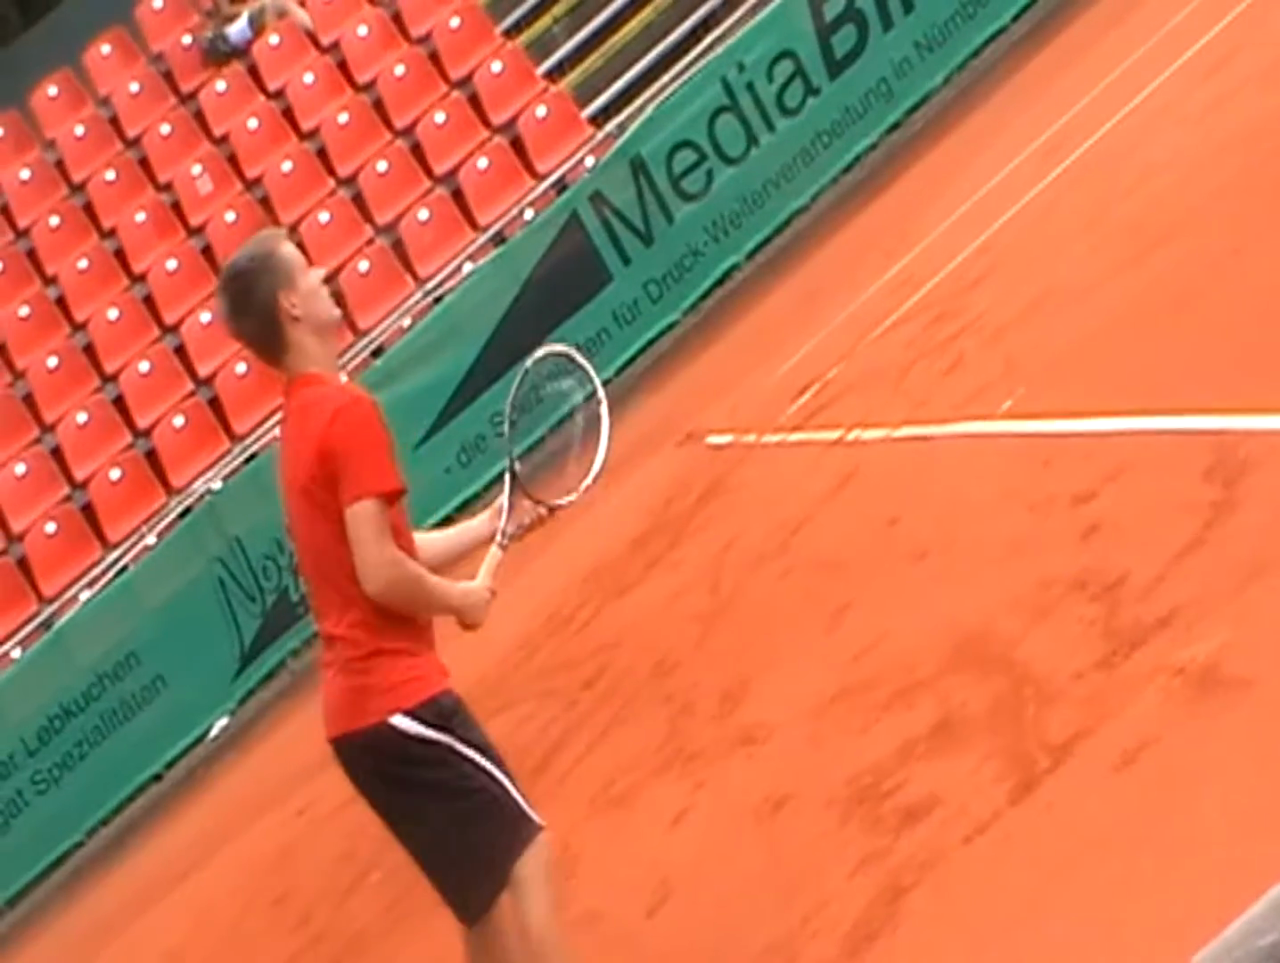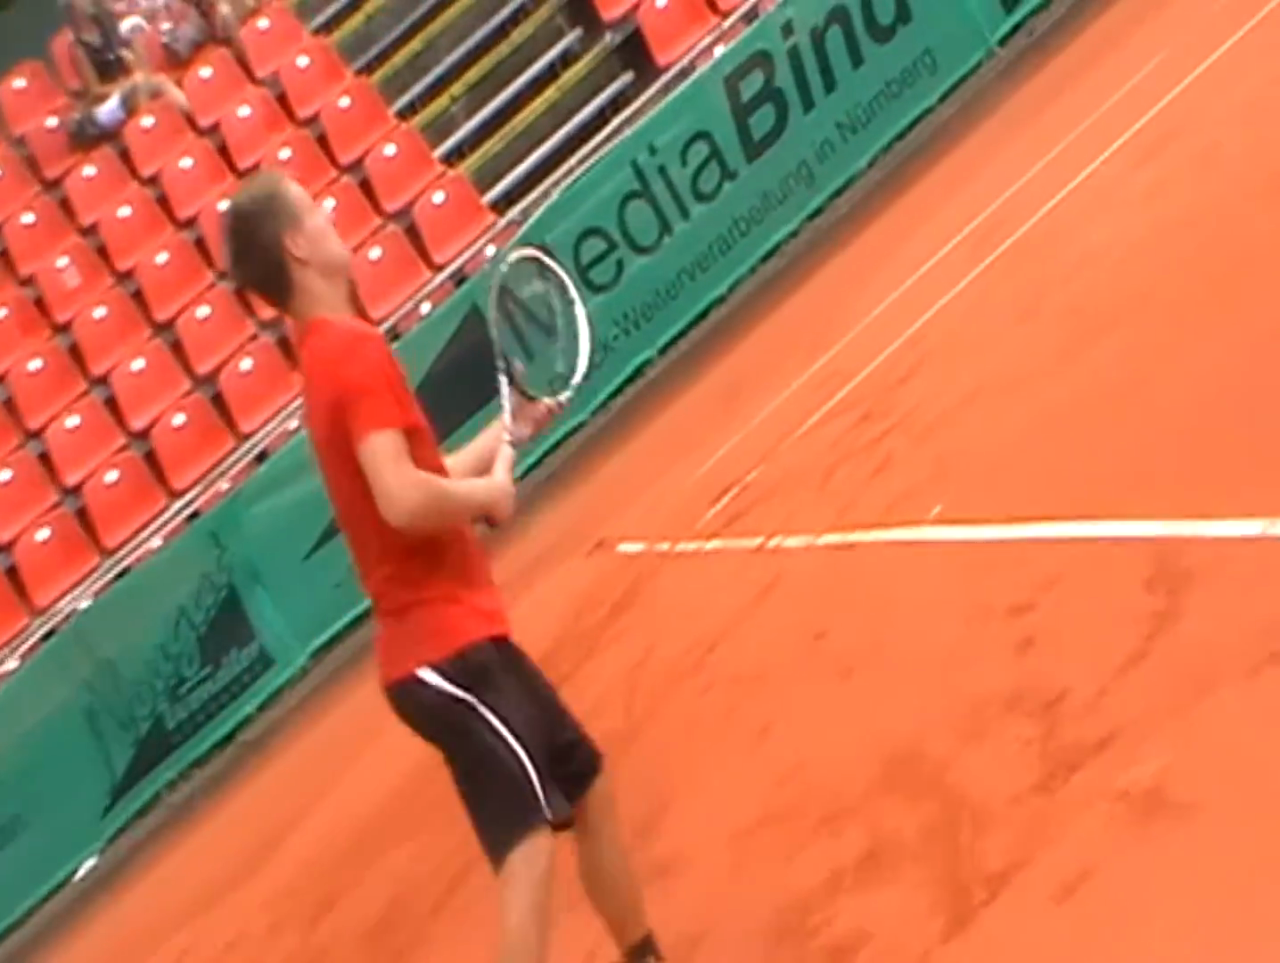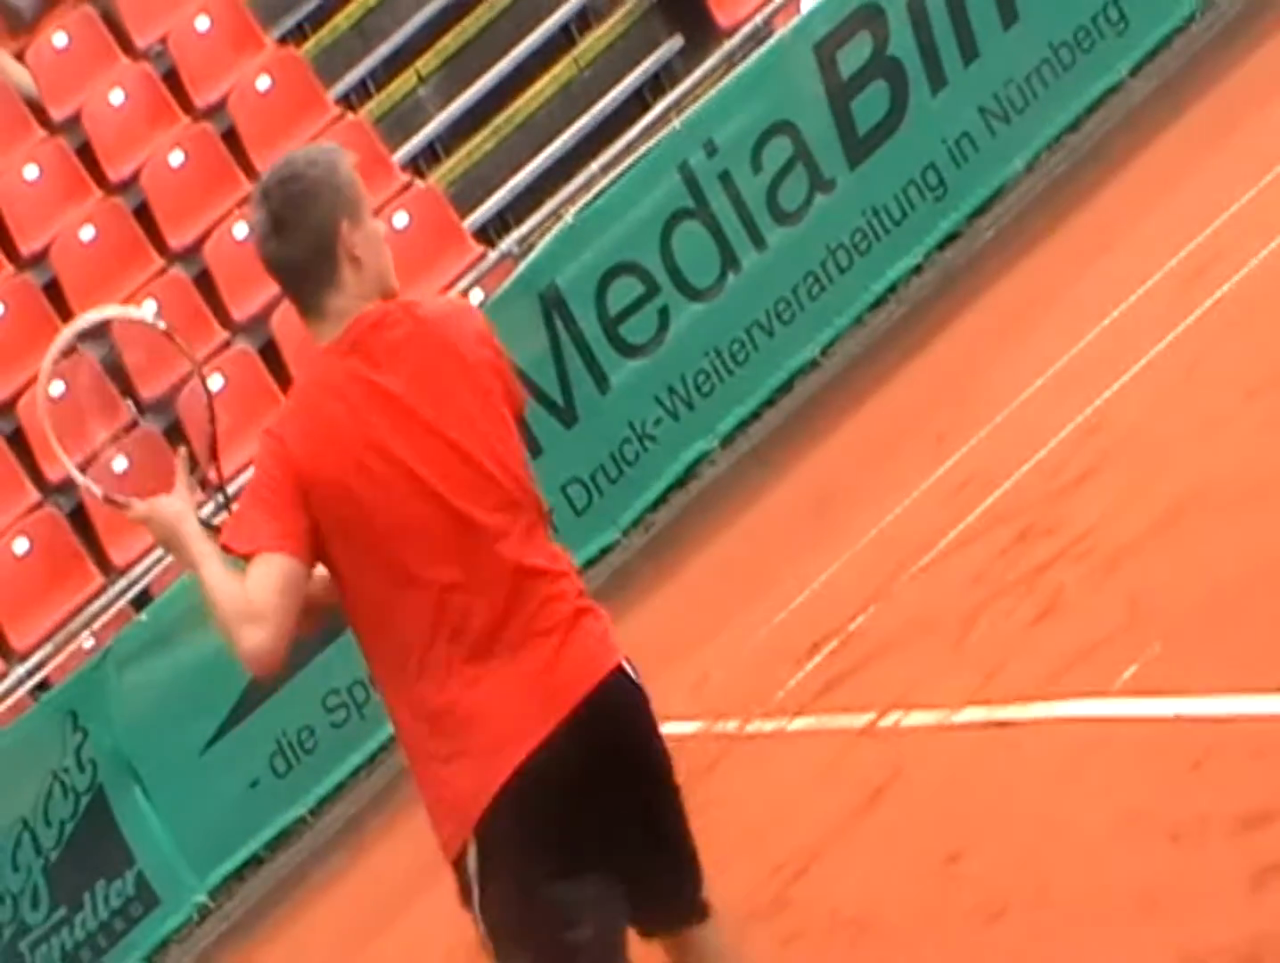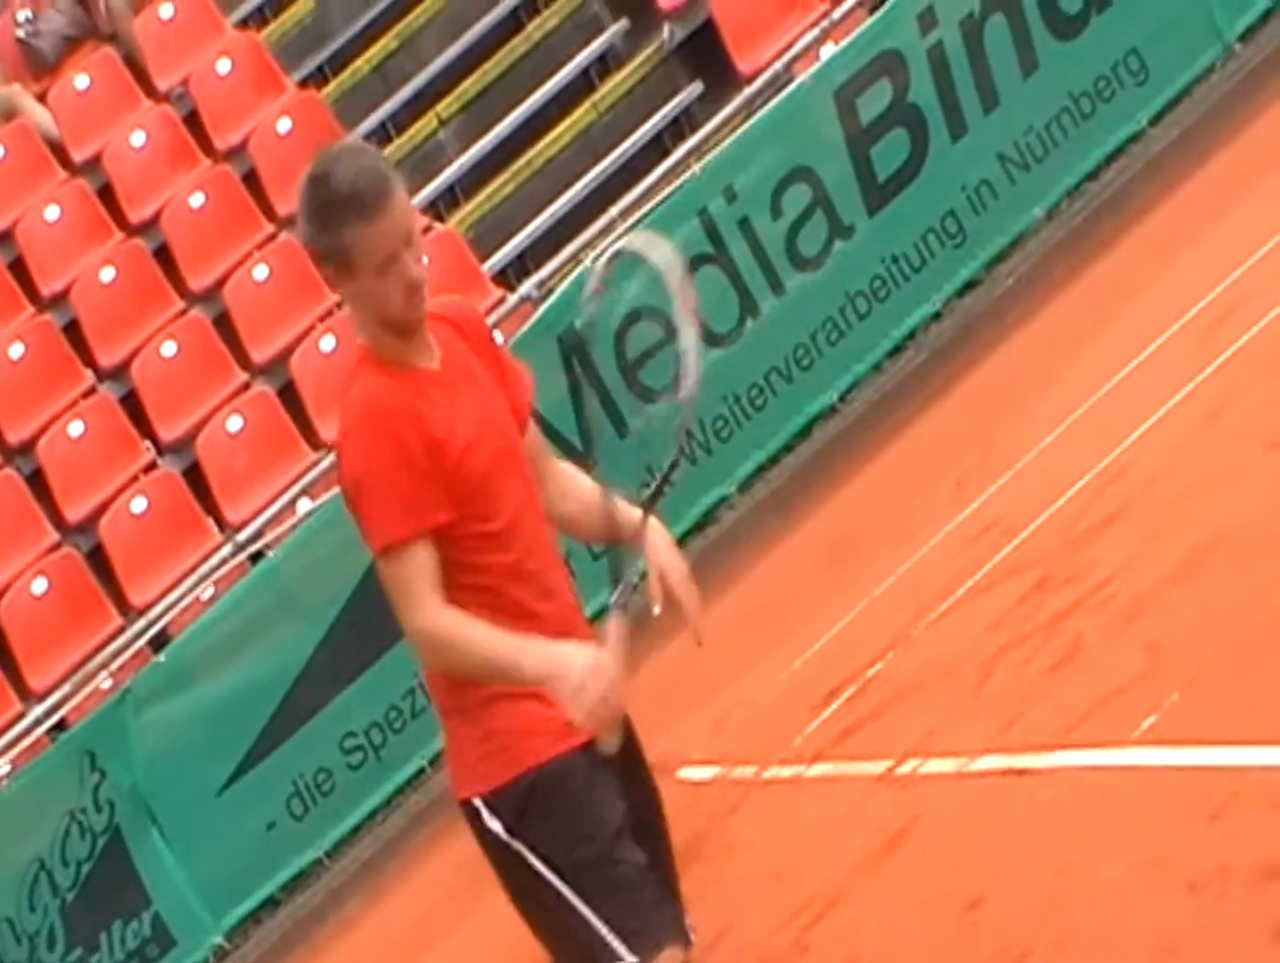
dt=1s
person 1, frame 1
left shoulder: (301, 421)
right shoulder: (346, 410)
right elbow: (381, 574)
left wrist: (494, 522)
right wrist: (461, 599)
left hip: (363, 703)
right hip: (399, 697)
left knee: (487, 887)
right knee: (528, 858)
person 1, frame 2
left shoulder: (325, 359)
right shoulder: (357, 353)
right elbow: (407, 502)
left wrist: (507, 433)
right wrist: (487, 492)
left hip: (447, 638)
right hip: (448, 648)
left knee: (590, 801)
right knee: (533, 847)
person 1, frame 3
left shoulder: (295, 440)
right shoulder: (458, 329)
left elbow: (261, 638)
left wrist: (188, 536)
left hip: (476, 765)
right hip: (587, 681)
person 1, frame 4
left shoulder: (463, 331)
right shoulder: (375, 423)
right elbow: (427, 625)
left wrist: (641, 527)
right wrist: (555, 664)
left hip: (581, 713)
right hip: (517, 750)
